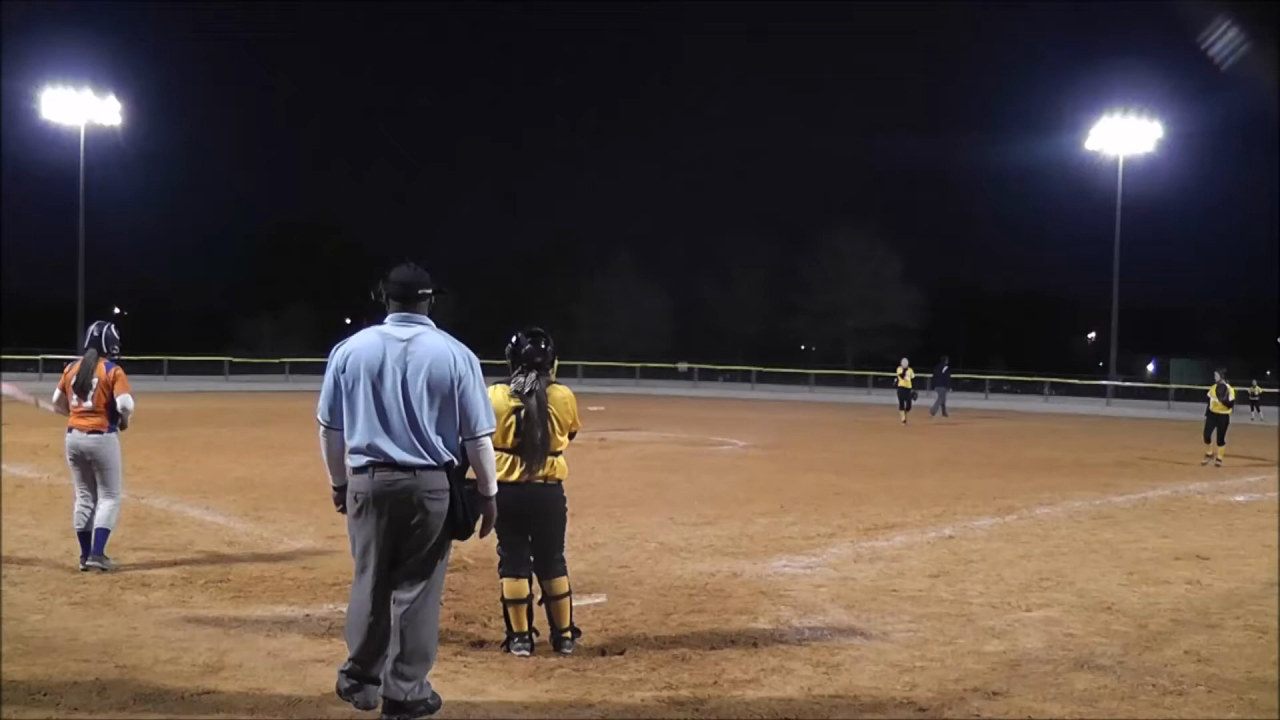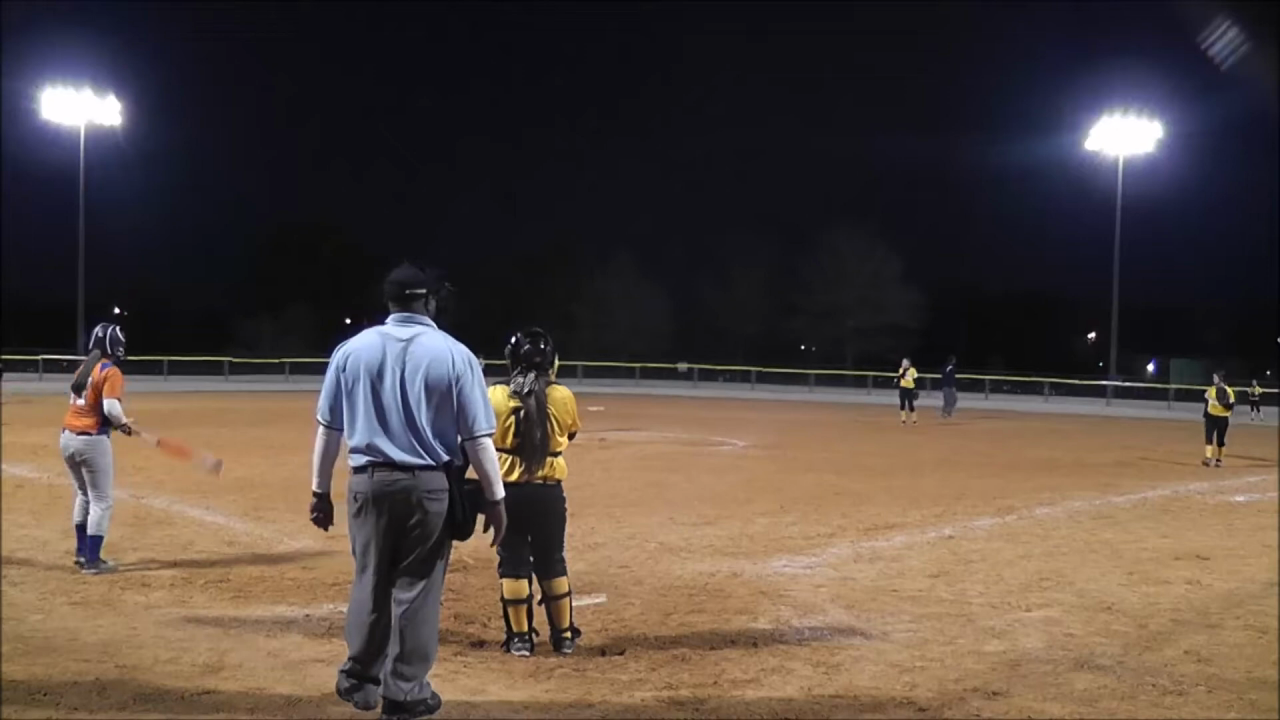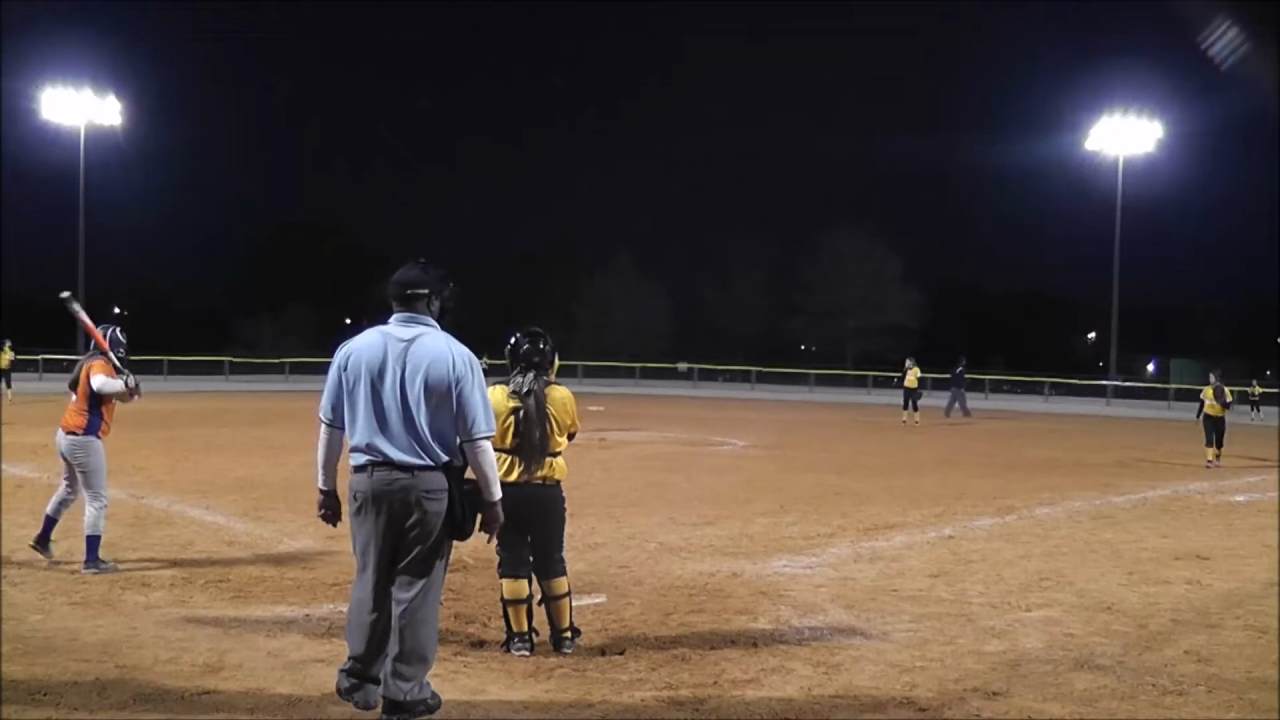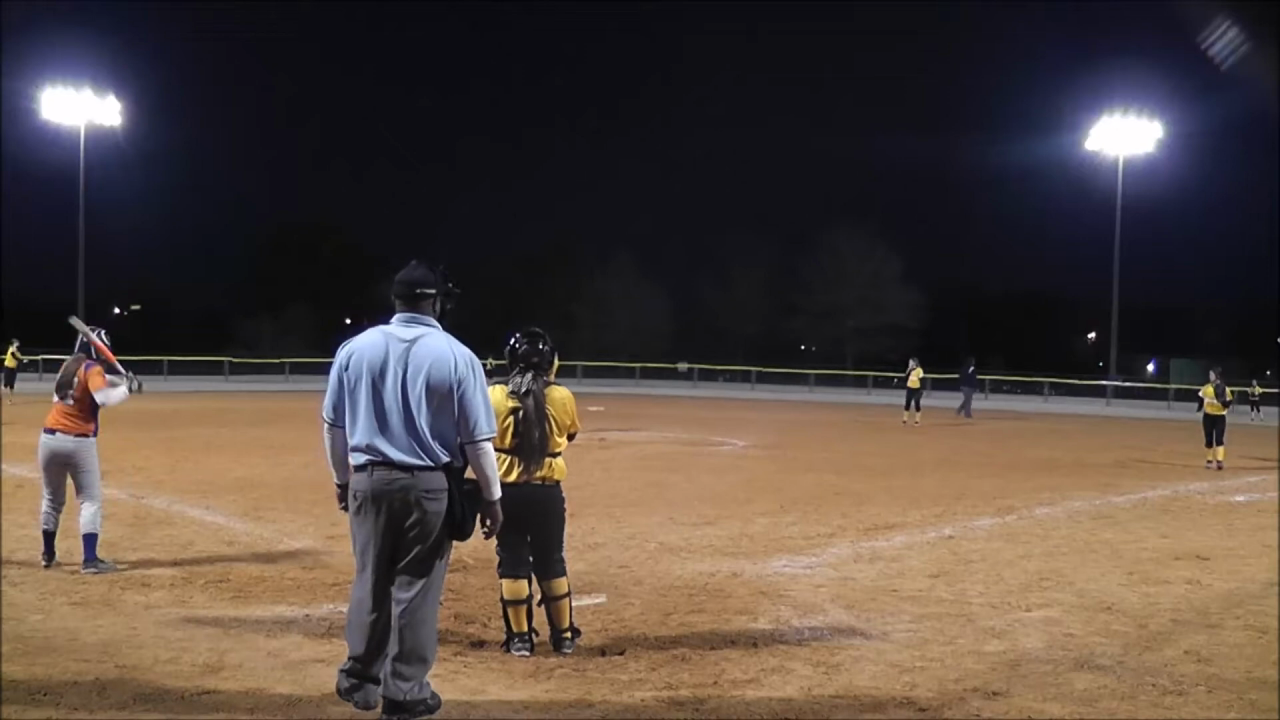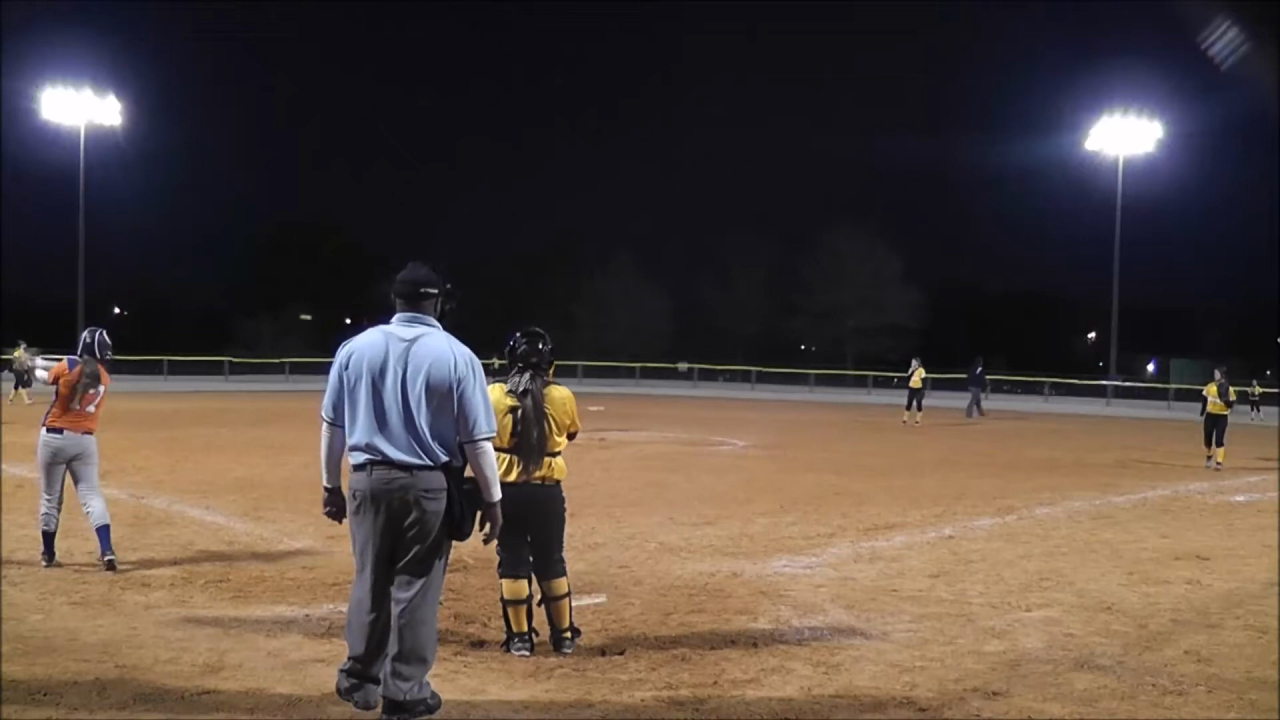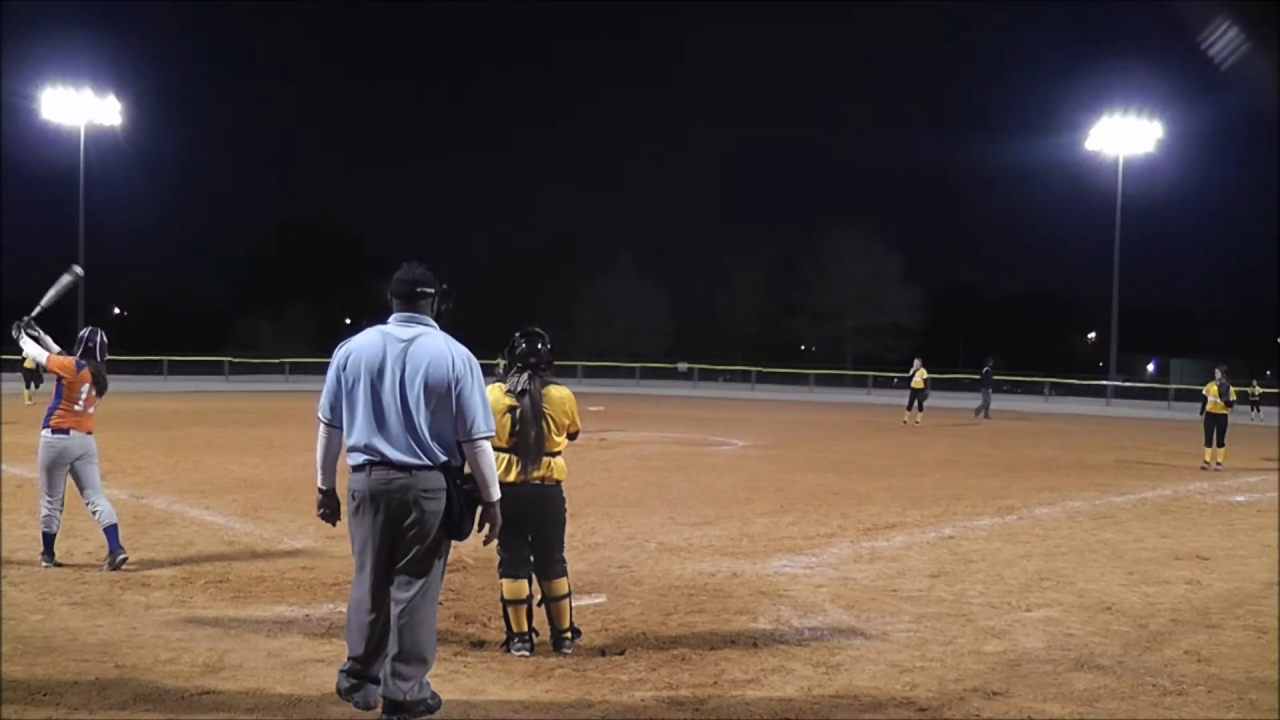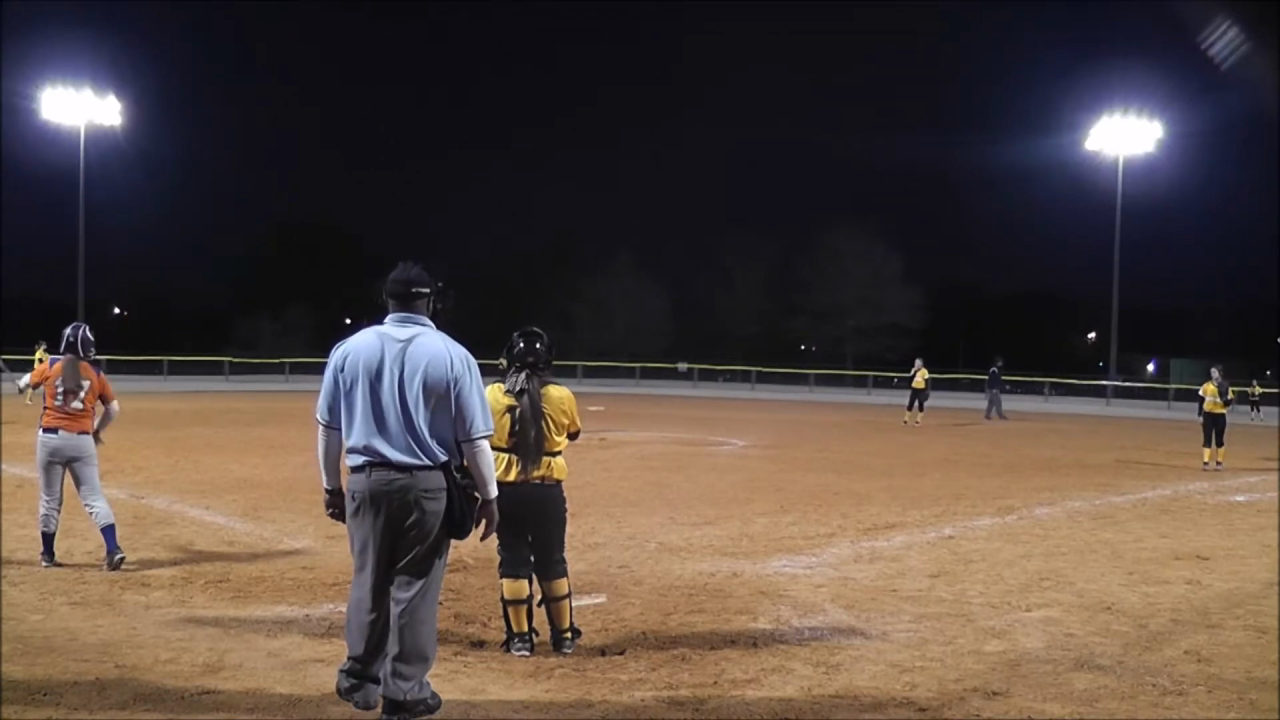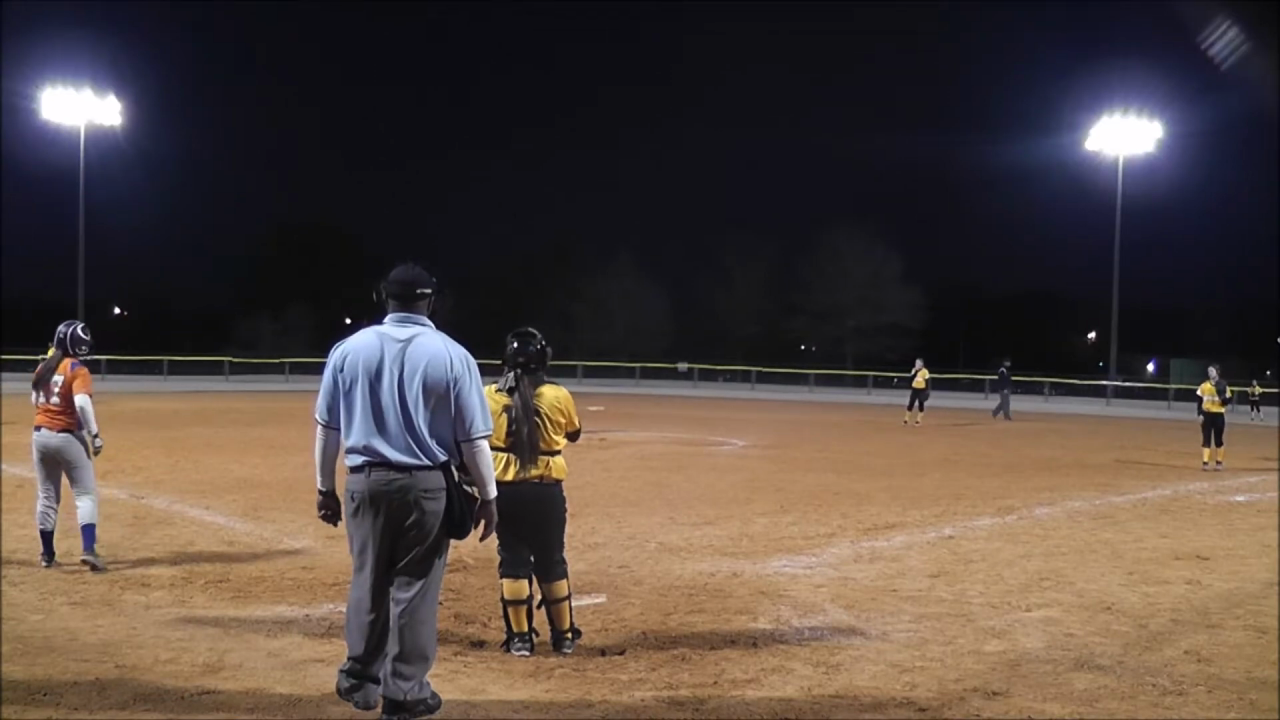
dt=0.3s
person 1, frame 1
left shoulder: (349, 350)
right shoulder: (454, 353)
left elbow: (330, 429)
right elbow: (477, 436)
left wrist: (339, 483)
right wrist: (487, 493)
left hip: (369, 482)
right hip: (430, 484)
left knee: (369, 583)
right knee: (417, 587)
left ankle: (361, 681)
person 1, frame 2
left shoulder: (352, 350)
right shoulder: (454, 354)
left elbow: (329, 429)
right elbow: (477, 437)
left wrist: (320, 490)
right wrist: (495, 497)
left hip: (369, 482)
right hip: (429, 485)
left knee: (370, 582)
right knee: (417, 587)
left ankle: (361, 681)
person 1, frame 3
left shoulder: (354, 349)
right shoulder: (456, 355)
left elbow: (331, 427)
right elbow: (477, 439)
left wrist: (328, 488)
right wrist: (492, 499)
left hip: (369, 482)
right hip: (429, 486)
left knee: (370, 582)
right knee: (417, 586)
left ankle: (361, 681)
person 1, frame 4
left shoulder: (355, 348)
right shoulder: (457, 356)
left elbow: (333, 427)
right elbow: (477, 440)
left wrist: (343, 480)
right wrist: (491, 498)
left hip: (370, 481)
right hip: (428, 486)
left knee: (370, 582)
right knee: (416, 587)
left ankle: (361, 680)
person 1, frame 5
left shoulder: (355, 348)
right shoulder: (457, 355)
left elbow: (332, 425)
right elbow: (477, 440)
left wrist: (331, 484)
right wrist: (491, 499)
left hip: (369, 480)
right hip: (428, 485)
left knee: (370, 582)
right knee: (415, 587)
left ankle: (360, 681)
person 1, frame 6
left shoulder: (353, 348)
right shoulder: (454, 355)
left elbow: (329, 426)
right elbow: (475, 439)
left wrist: (325, 486)
right wrist: (490, 498)
left hip: (368, 481)
right hip: (427, 485)
left knee: (368, 582)
right knee: (415, 587)
left ankle: (360, 680)
person 1, frame 7
left shoulder: (349, 349)
right shoulder: (452, 355)
left elbow: (329, 428)
right elbow: (474, 438)
left wrist: (332, 487)
right wrist: (488, 496)
left hip: (367, 482)
right hip: (427, 485)
left knee: (368, 582)
right knee: (414, 587)
left ankle: (360, 681)
person 1, frame 8
left shoulder: (349, 349)
right shoulder: (452, 355)
left elbow: (327, 428)
right elbow: (474, 438)
left wrist: (325, 488)
right wrist: (488, 496)
left hip: (366, 482)
right hip: (426, 485)
left knee: (368, 582)
right knee: (415, 586)
left ankle: (361, 680)
person 2, frame 1
left shoulder: (495, 396)
right shoulder: (564, 397)
left hip: (507, 490)
right hip: (549, 491)
left knee: (514, 562)
right knee: (553, 562)
left ankle: (520, 637)
right ankle: (564, 635)
person 2, frame 2
left shoulder: (495, 397)
right shoulder: (563, 397)
left hip: (507, 491)
right hip: (548, 492)
left knee: (513, 562)
right knee: (553, 562)
left ankle: (520, 637)
right ankle: (564, 635)
person 2, frame 3
left shoulder: (494, 396)
right shoulder: (562, 397)
left hip: (506, 491)
right hip: (547, 491)
left knee: (512, 562)
right knee: (552, 562)
left ankle: (520, 638)
right ankle: (563, 635)
person 2, frame 4
left shoulder: (494, 396)
right shoulder: (562, 397)
left hip: (506, 491)
right hip: (547, 491)
left knee: (513, 563)
right knee: (552, 562)
left ankle: (520, 638)
right ankle: (564, 635)
person 2, frame 5
left shoulder: (493, 395)
right shoulder: (562, 397)
right elbow: (571, 433)
left hip: (506, 490)
right hip: (546, 491)
left knee: (512, 562)
right knee: (551, 562)
left ankle: (519, 638)
right ankle: (563, 635)
person 2, frame 6
left shoulder: (493, 395)
right shoulder: (562, 397)
right elbow: (573, 433)
left hip: (505, 490)
right hip: (547, 491)
left knee: (513, 562)
right knee: (552, 562)
left ankle: (520, 637)
right ankle: (563, 635)
person 2, frame 7
left shoulder: (493, 394)
right shoulder: (562, 396)
right elbow: (574, 433)
left hip: (506, 490)
right hip: (547, 491)
left knee: (513, 561)
right knee: (552, 561)
left ankle: (520, 637)
right ankle: (563, 635)
person 2, frame 8
left shoulder: (490, 395)
right shoulder: (559, 396)
right elbow: (574, 434)
left hip: (505, 489)
right hip: (546, 490)
left knee: (513, 561)
right knee: (552, 562)
left ankle: (520, 637)
right ankle: (563, 635)
person 3, frame 1
left shoulder: (71, 368)
right shoulder: (113, 370)
left elbow: (58, 401)
right elbow: (126, 404)
right wrist: (125, 420)
left hip: (73, 438)
right hip: (102, 439)
left knee: (84, 498)
right knee: (110, 498)
left ankle: (85, 555)
right ankle: (96, 555)
person 3, frame 2
left shoulder: (84, 368)
right shoulder: (111, 371)
right elbow: (111, 408)
left wrist: (116, 421)
right wrist: (123, 423)
left hip: (68, 438)
right hip: (93, 441)
left knee: (84, 495)
right knee: (100, 501)
left ankle: (82, 551)
right ankle: (93, 560)
person 3, frame 3
left shoulder: (96, 365)
right shoulder: (101, 363)
left elbow: (123, 395)
right elbow: (101, 386)
left wrist: (129, 386)
right wrist: (126, 383)
left hip: (65, 436)
right hip: (84, 440)
left knee: (69, 488)
right knee: (96, 500)
left ankle: (42, 539)
right ankle: (91, 560)
person 3, frame 4
left shoulder: (70, 364)
right shoulder: (93, 369)
right elbow: (103, 399)
left wrist: (123, 384)
right wrist: (126, 389)
left hip: (49, 439)
right hip: (79, 443)
left knee: (51, 499)
right knee: (90, 502)
left ankle: (48, 554)
right ankle: (90, 560)
person 3, frame 5
left shoulder: (69, 368)
right shoulder: (104, 377)
left elbow: (46, 376)
left wrist: (34, 367)
right wrist: (42, 363)
left hip: (54, 437)
right hip: (84, 440)
left knee: (51, 498)
right knee: (91, 497)
left ankle: (48, 555)
right ankle: (107, 550)
person 3, frame 6
left shoulder: (73, 367)
right shoulder: (98, 374)
left elbow: (38, 355)
left wrist: (21, 335)
right wrist: (39, 334)
left hip: (56, 439)
right hip: (84, 442)
left knee: (51, 501)
right knee: (96, 497)
left ankle: (48, 555)
right ankle: (115, 549)
person 3, frame 7
left shoulder: (51, 366)
right shoulder: (96, 375)
left elbow: (27, 383)
right elbow: (113, 408)
left wrist: (21, 385)
right wrist: (99, 430)
left hip: (50, 438)
right hip: (81, 441)
left knee: (49, 500)
right knee: (94, 497)
left ankle: (47, 555)
right ankle: (113, 549)
person 3, frame 8
left shoulder: (45, 365)
right shoulder: (78, 370)
left elbow: (35, 399)
right elbow: (82, 403)
right wrist: (95, 433)
left hip: (41, 436)
right hip: (69, 438)
left knee: (47, 497)
right knee: (85, 496)
left ankle: (47, 555)
right ankle: (88, 549)
